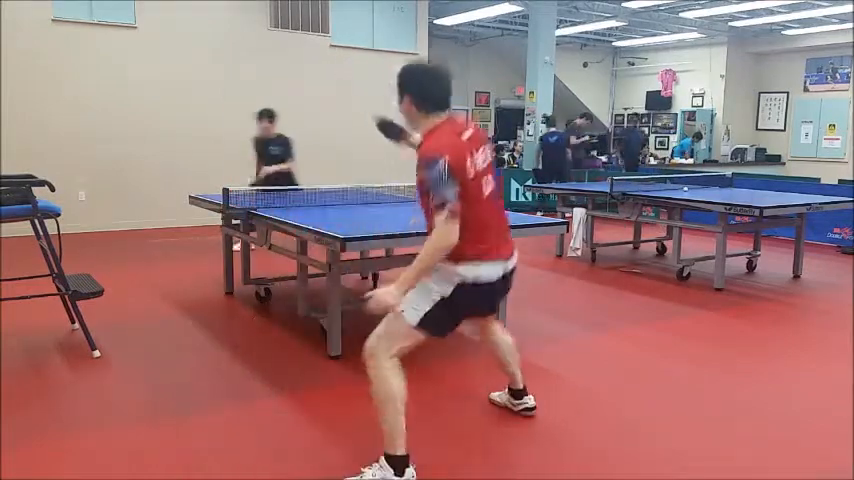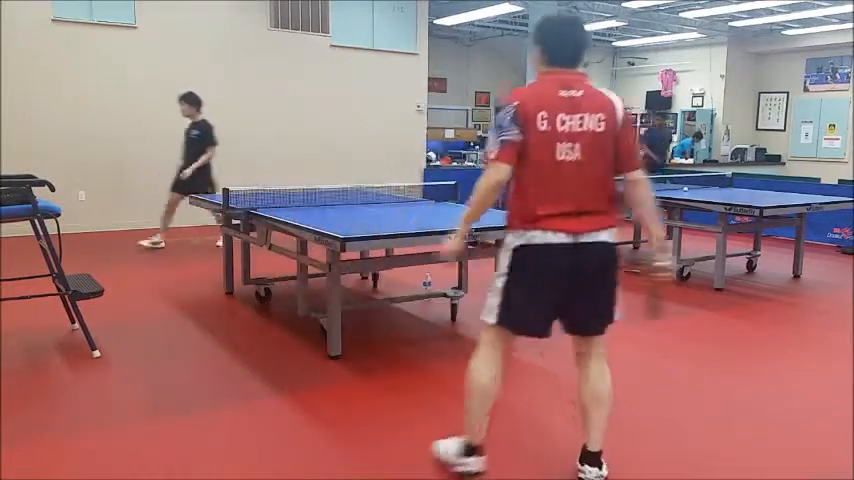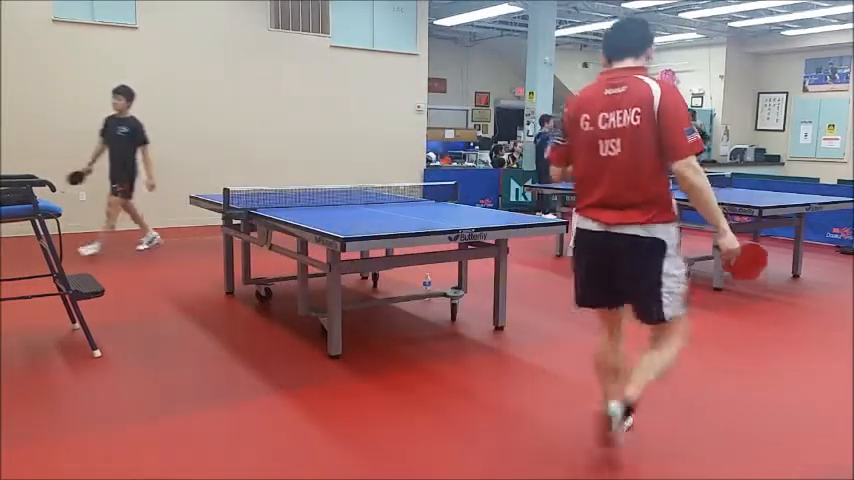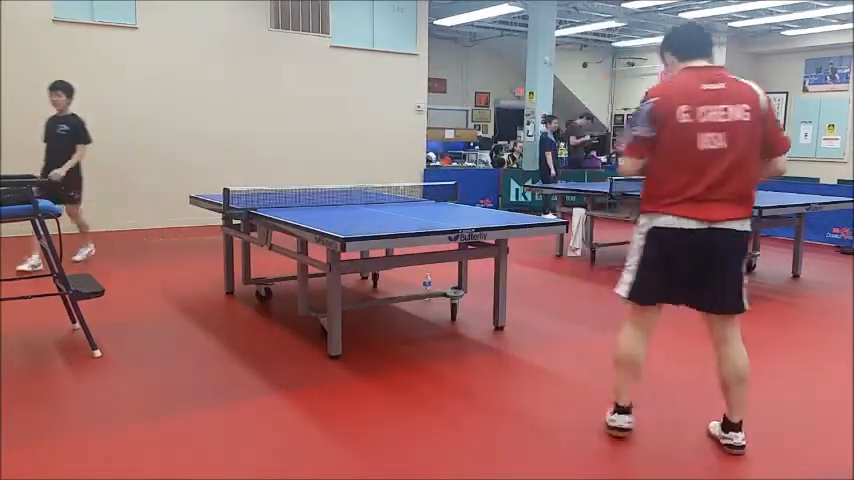
dt=0.5s
person 1, frame 1
left shoulder: (436, 155)
right shoulder: (474, 134)
left elbow: (446, 236)
left wrist: (399, 290)
left hip: (464, 271)
right hip: (499, 265)
left knee: (380, 354)
right knee: (487, 323)
right ankle: (519, 394)
person 1, frame 2
left shoulder: (521, 102)
right shoulder: (612, 106)
left elbow: (497, 176)
right elbow: (635, 184)
left wrist: (460, 233)
right wrist: (655, 242)
left hip: (536, 244)
right hip: (597, 244)
left knee: (491, 346)
right knee: (591, 354)
person 1, frame 3
left shoulder: (578, 103)
right shoulder: (660, 93)
left elbow: (559, 172)
right elbow: (685, 171)
right wrist: (722, 230)
left hip: (593, 230)
right hip: (648, 232)
left knee: (610, 328)
right knee: (670, 335)
left ankle: (616, 407)
right ankle: (624, 403)
person 1, frame 4
left shoulder: (661, 96)
right shoulder: (754, 96)
left elbow: (631, 166)
right elbow: (777, 166)
left wrist: (645, 165)
left hip: (668, 225)
right hip: (730, 229)
left knee: (637, 320)
right knee: (727, 333)
left ankle: (622, 411)
right ankle: (733, 428)
person 2, frame 1
left shoulder: (284, 141)
right shoulder: (258, 141)
left elbow: (290, 165)
left wrist: (273, 169)
right wrist: (256, 177)
left hip: (285, 182)
right hip: (266, 182)
person 2, frame 2
left shoulder: (206, 127)
right shoulder: (191, 127)
left elbow: (211, 153)
left wrist: (193, 168)
left hip: (201, 174)
right hip: (185, 172)
right knee: (170, 204)
right ankle: (158, 238)
person 2, frame 3
left shoulder: (135, 125)
right shoulder: (109, 121)
left elbow: (144, 152)
right elbow: (102, 144)
left wrist: (149, 176)
right wrist: (90, 164)
left hip: (126, 174)
right hip: (114, 172)
left knee: (111, 211)
right knee: (128, 208)
left ankle: (97, 245)
right ankle: (151, 235)
person 2, frame 4
left shoulder: (76, 123)
right shoulder: (50, 122)
left elbow: (81, 152)
right elbow: (50, 149)
left wrist: (64, 169)
left hip: (69, 177)
right hip: (49, 176)
left knee: (74, 215)
left ankle: (88, 245)
right ankle: (36, 259)
